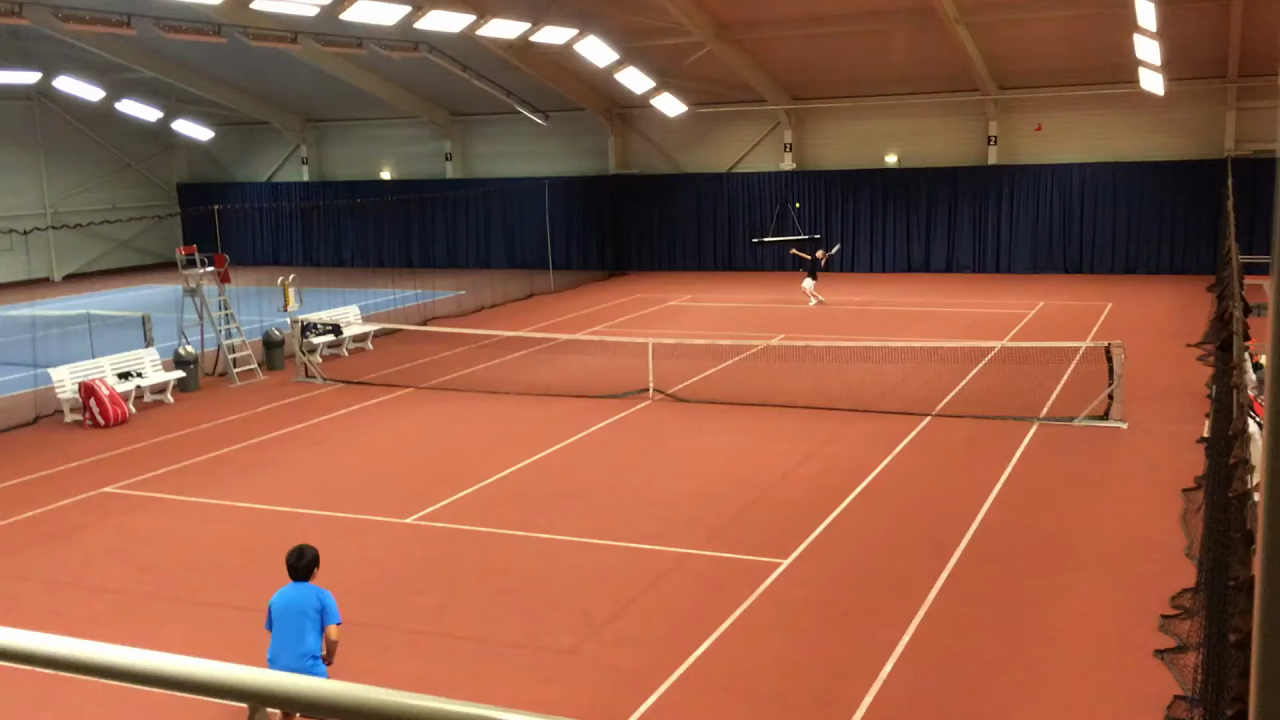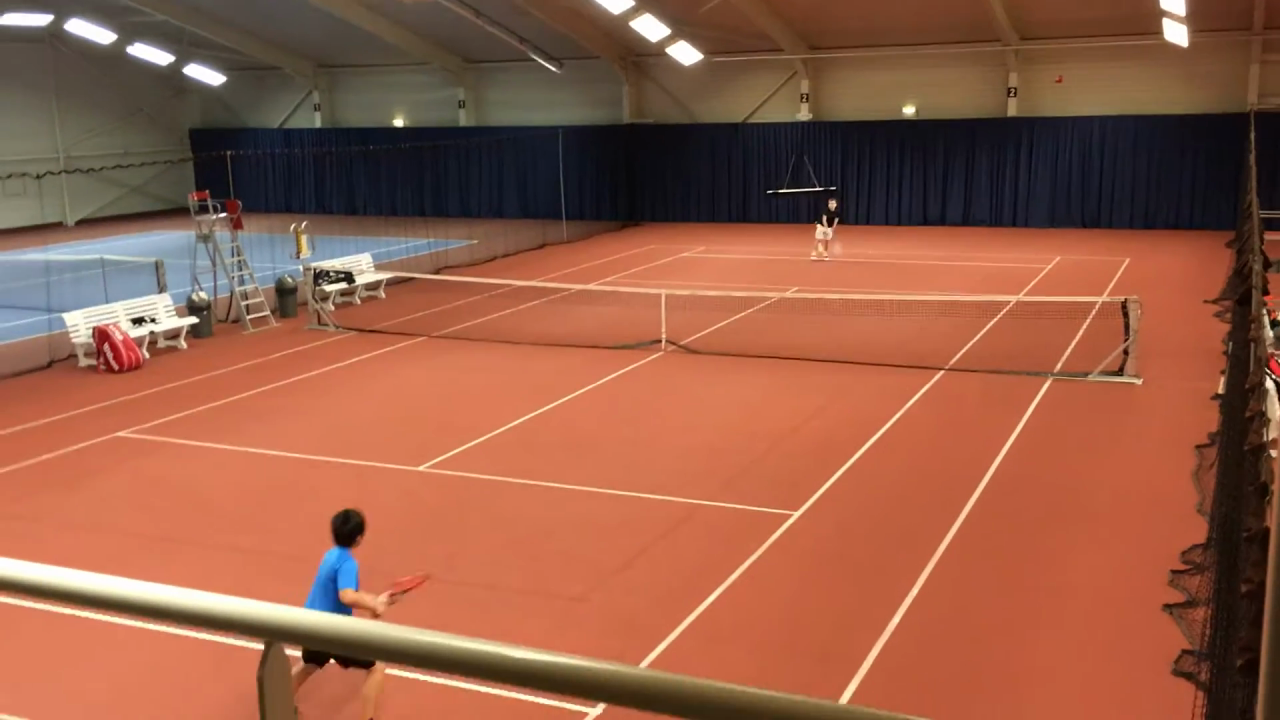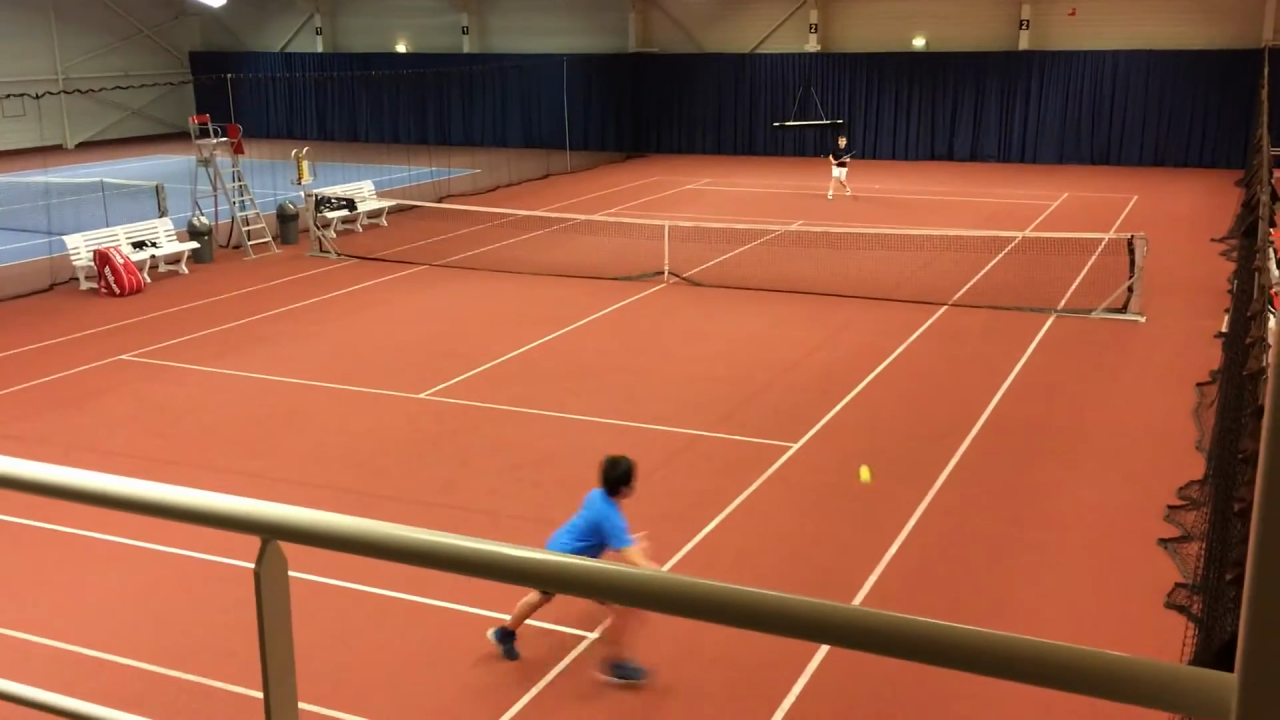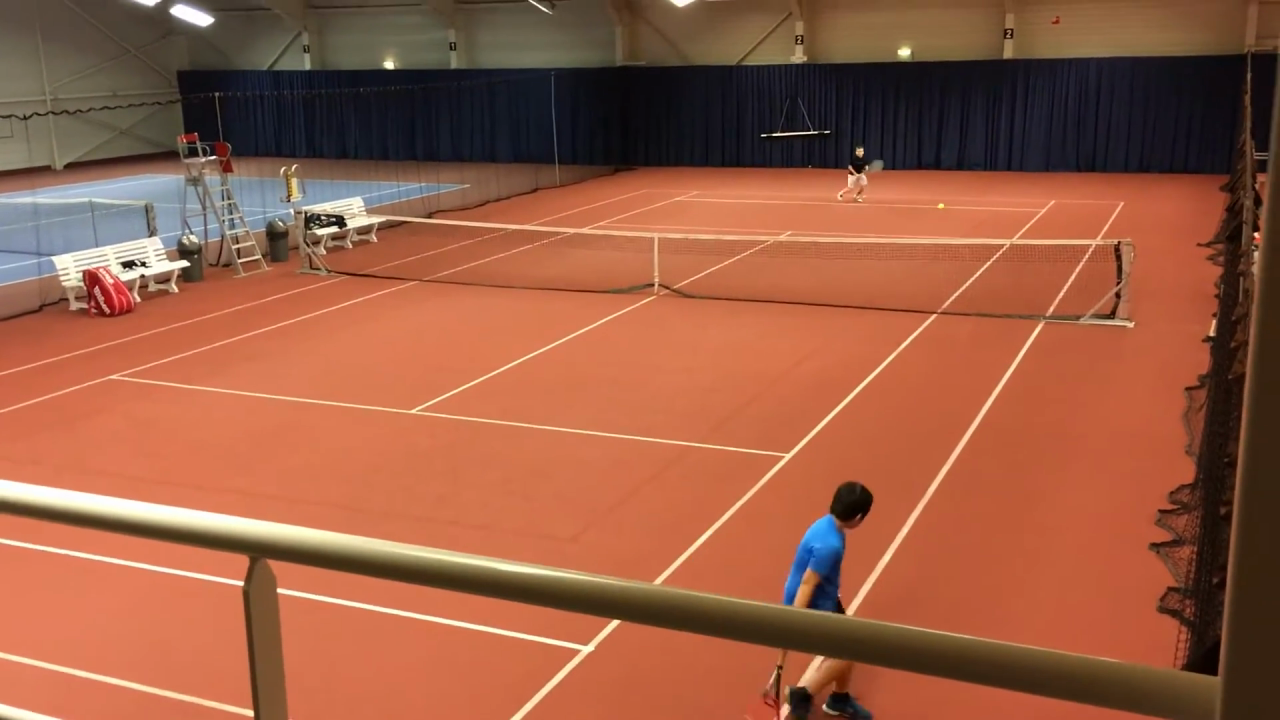
dt=0.7s
person 1, frame 1
left shoulder: (277, 597)
right shoulder: (323, 596)
left elbow: (272, 633)
right elbow: (333, 637)
right wrist: (330, 657)
left hip: (278, 669)
right hip: (310, 670)
person 1, frame 2
left shoulder: (333, 554)
right shoulder: (347, 563)
right elbow: (347, 597)
left wrist: (375, 599)
right wrist: (374, 606)
left knee: (309, 665)
right knee: (376, 668)
person 1, frame 3
left shoulder: (597, 495)
right shoulder: (611, 518)
right elbow: (631, 556)
left wrist: (629, 541)
left hip: (554, 550)
left knee: (543, 596)
right knee: (625, 610)
left ankle: (505, 634)
right ankle: (613, 664)
person 1, frame 4
left shoulder: (829, 524)
right shoulder: (829, 544)
right elbow: (807, 586)
left hip: (825, 600)
right hip: (811, 609)
left ankle: (840, 698)
right ankle: (802, 695)
